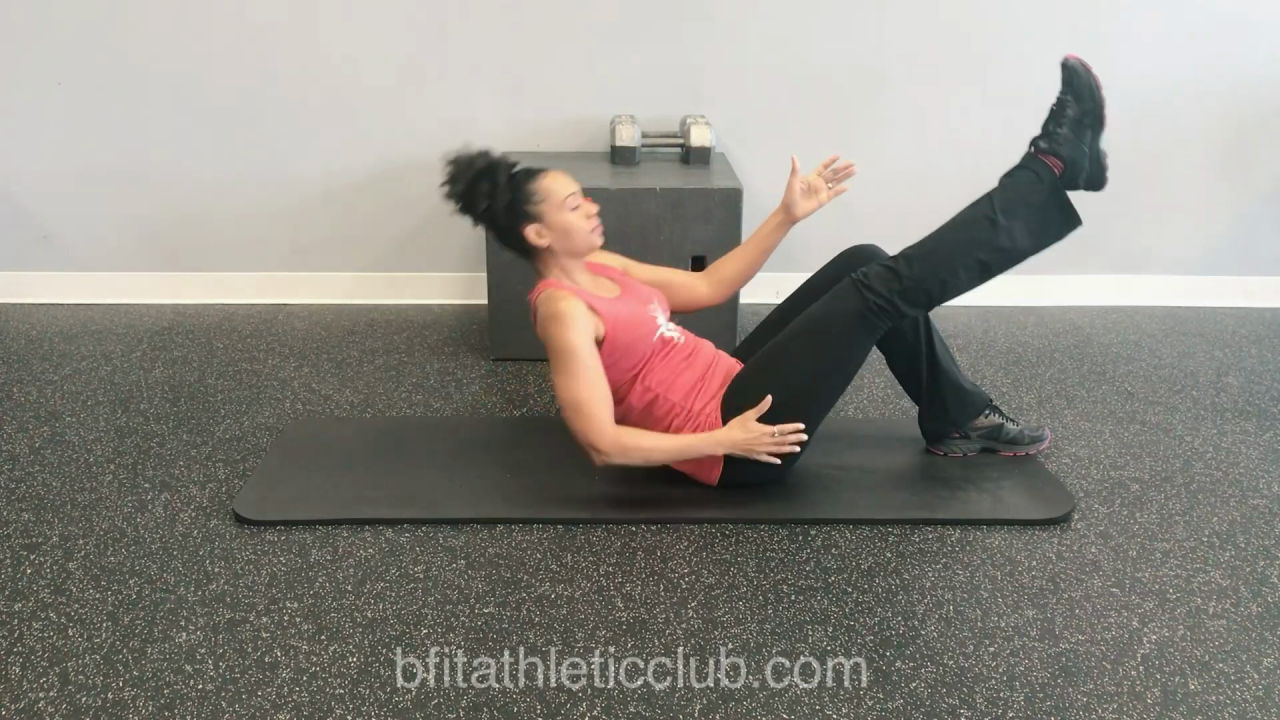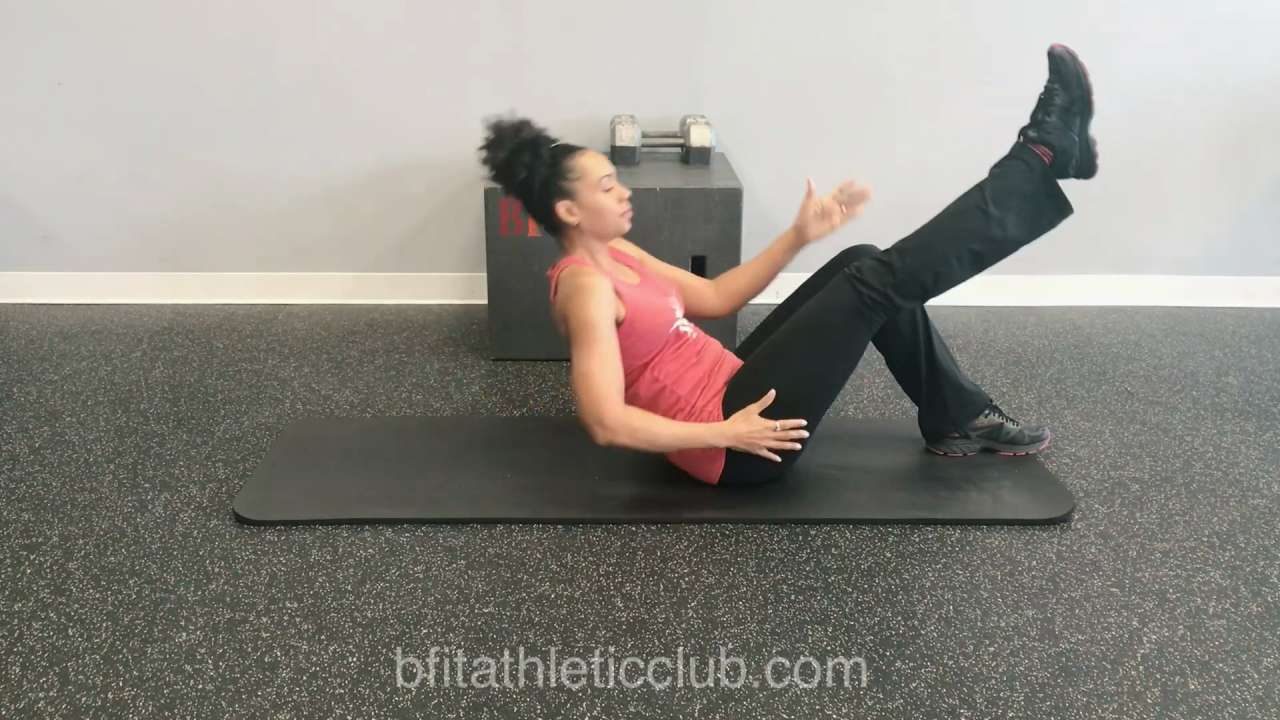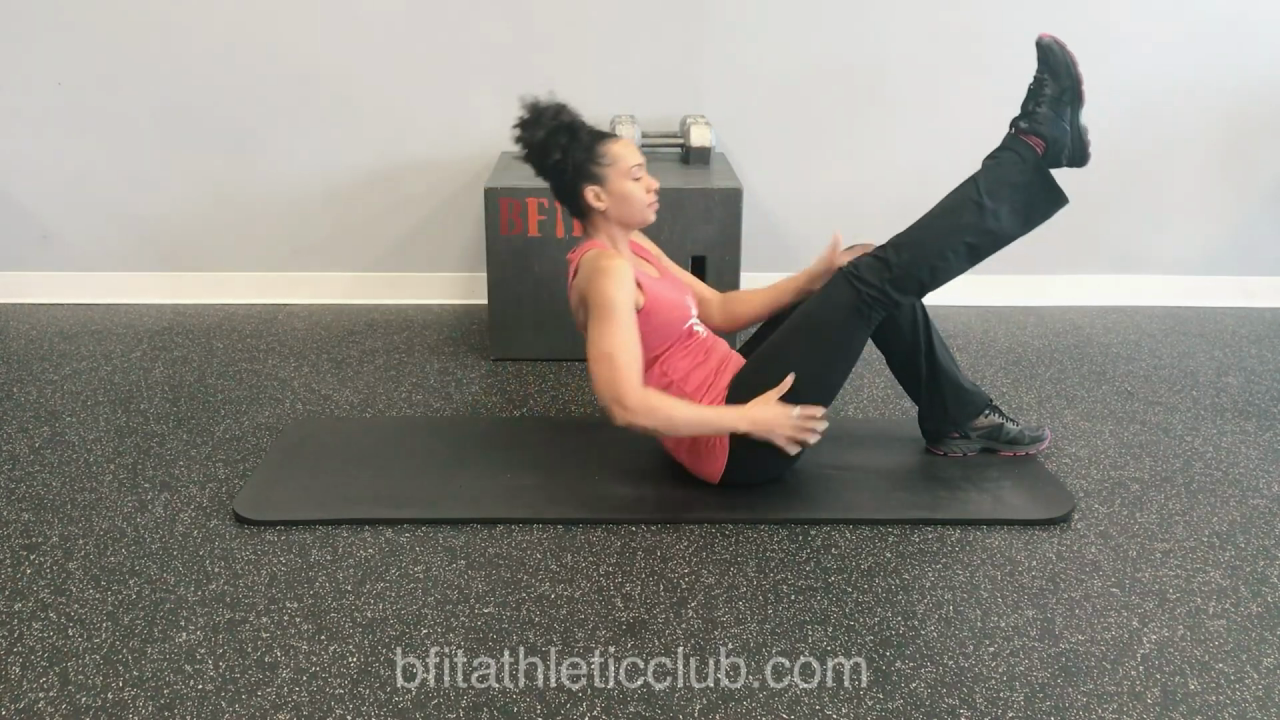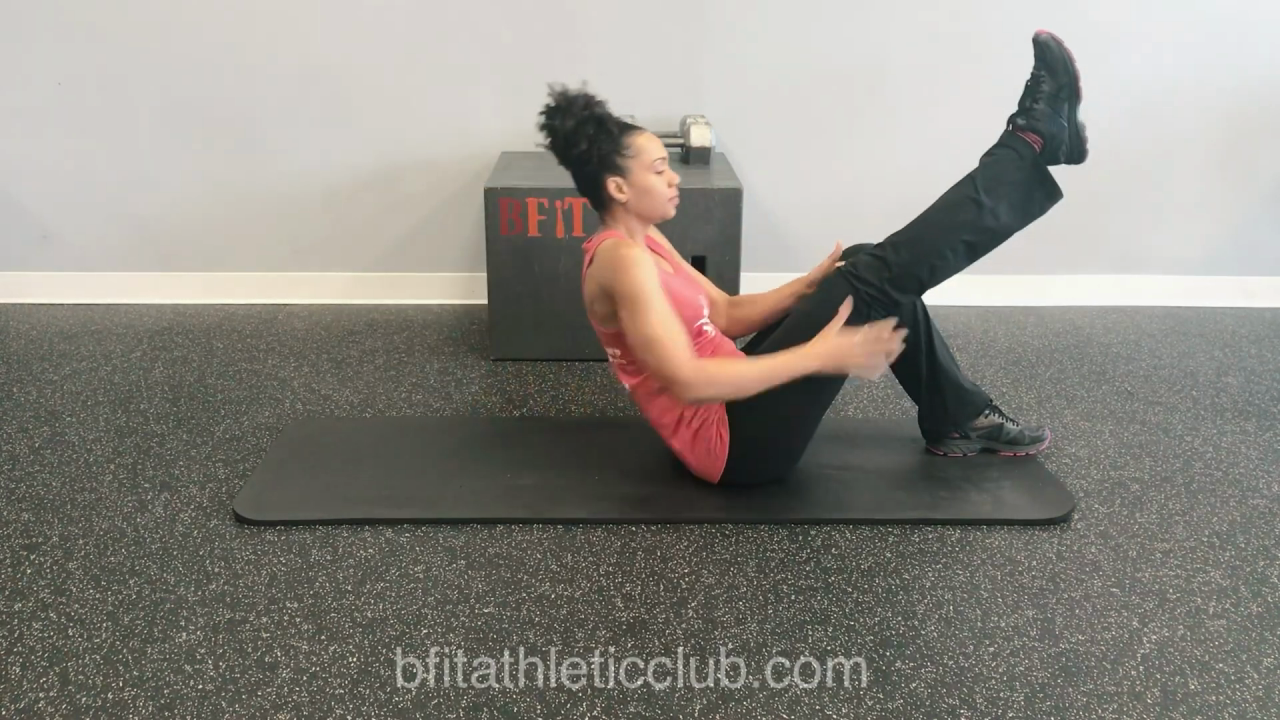
dt=0.1s
person 1, frame 1
left shoulder: (591, 267)
right shoulder: (563, 308)
left elbow: (704, 286)
right elbow: (601, 441)
left wrist: (784, 213)
right wrist: (725, 442)
left hip: (727, 390)
right hip: (730, 442)
left knee: (864, 263)
right knee: (885, 288)
left ankle: (959, 424)
right ankle: (1052, 164)
person 1, frame 2
left shoulder: (611, 254)
right shoulder: (585, 286)
left elbow: (715, 297)
right elbow: (608, 422)
left wrist: (798, 235)
right wrist: (727, 433)
left hip: (733, 390)
right hip: (731, 449)
left knee: (863, 264)
right knee: (878, 283)
left ankle: (958, 423)
right ankle: (1041, 155)
person 1, frame 3
left shoulder: (624, 246)
right shoulder: (605, 270)
left elbow: (721, 312)
right elbow: (627, 404)
left wrist: (814, 279)
right wrist: (748, 420)
left hip: (735, 398)
right hip: (730, 447)
left knee: (866, 275)
right knee: (877, 282)
left ankle: (960, 424)
right ankle: (1034, 143)
person 1, frame 4
left shoulder: (637, 240)
right shoulder: (623, 261)
left elbow: (728, 314)
right elbow: (689, 381)
left wrist: (815, 283)
right wrist: (818, 354)
left hip: (734, 411)
right hip: (736, 441)
left knee: (868, 274)
right knee: (876, 279)
left ankle: (958, 423)
right ankle: (1031, 141)
